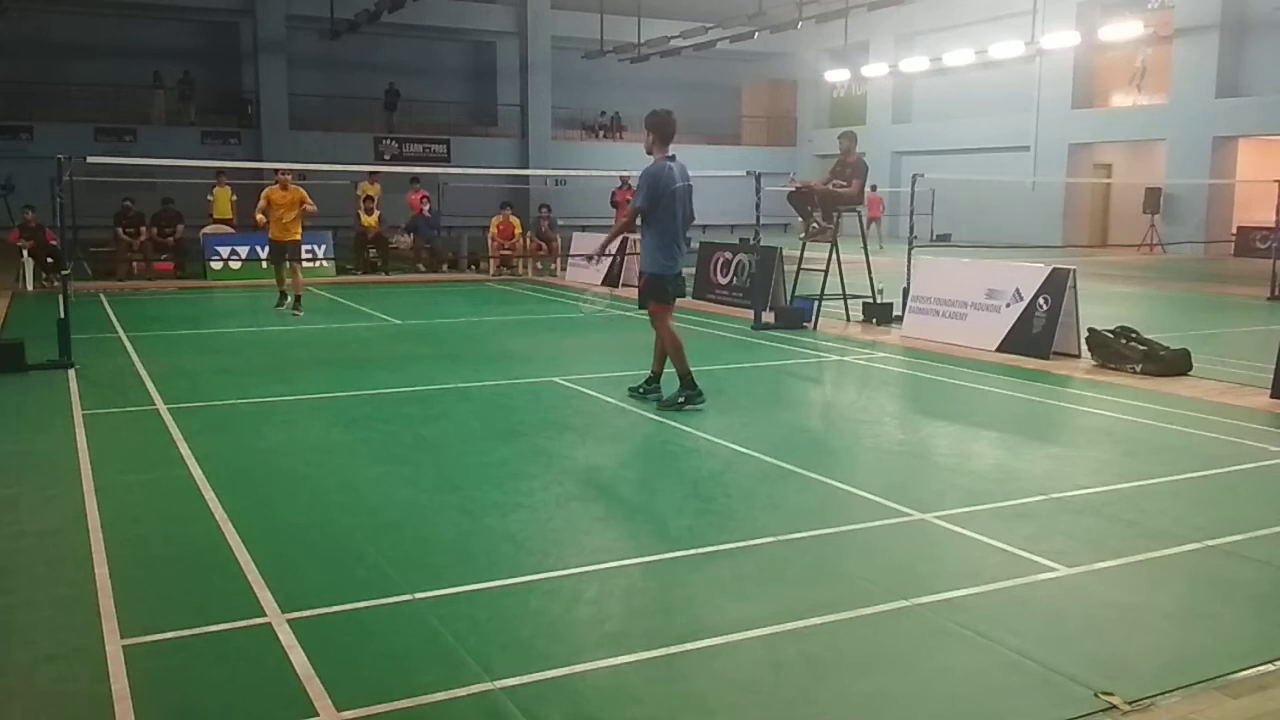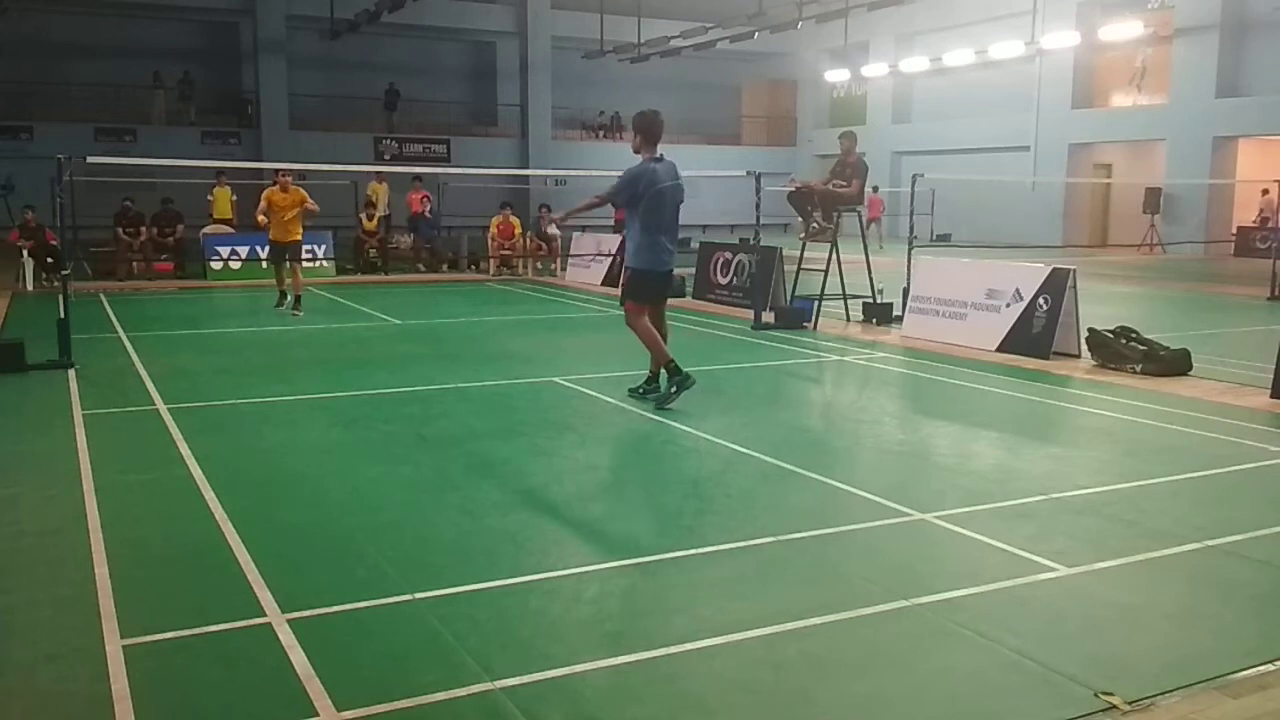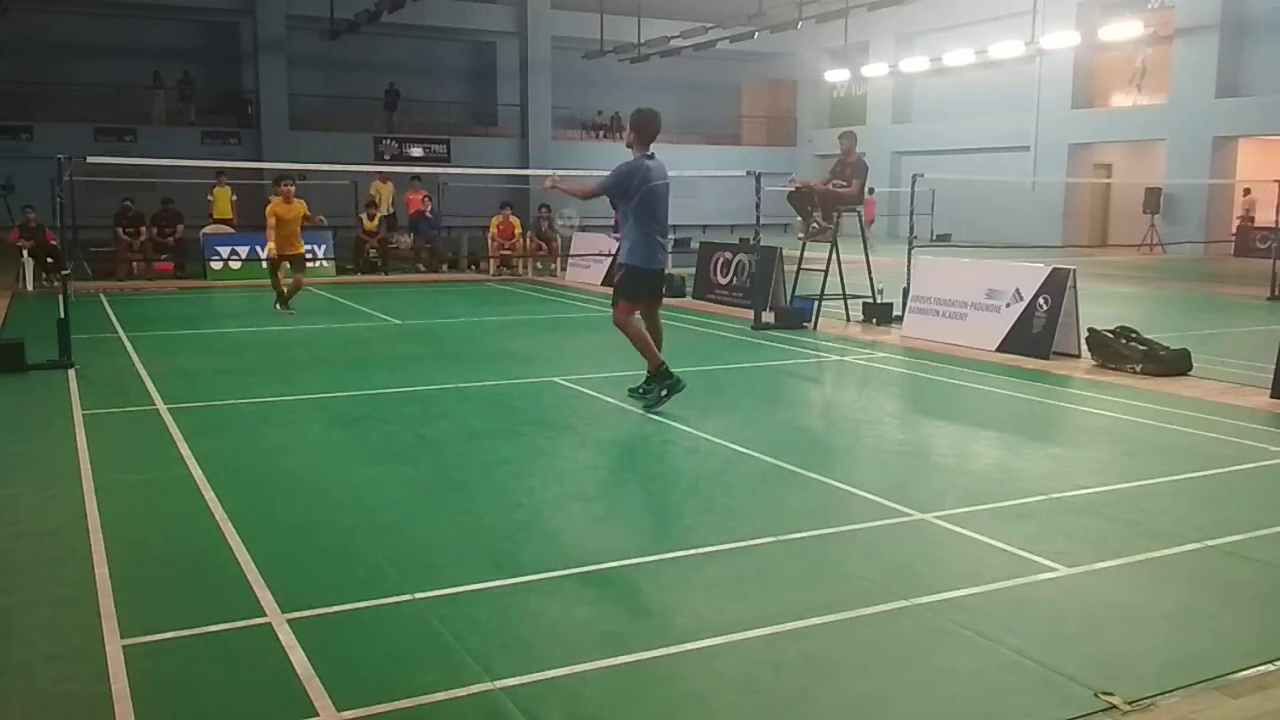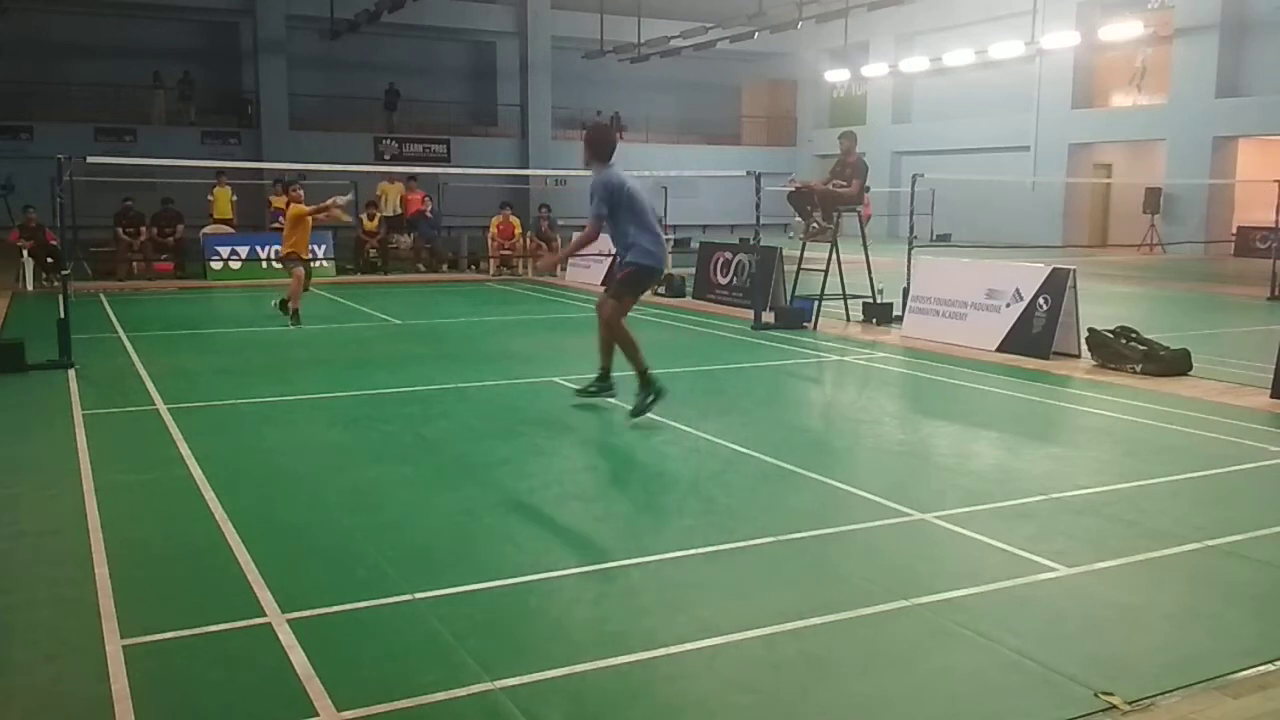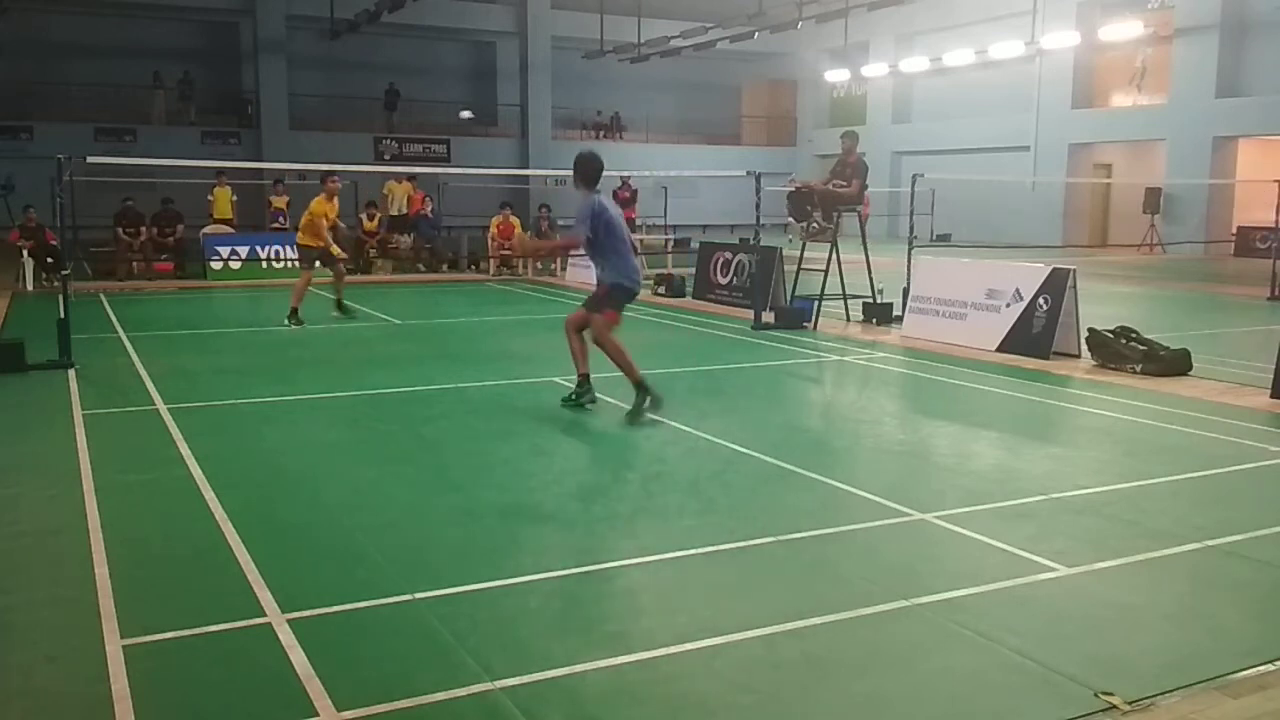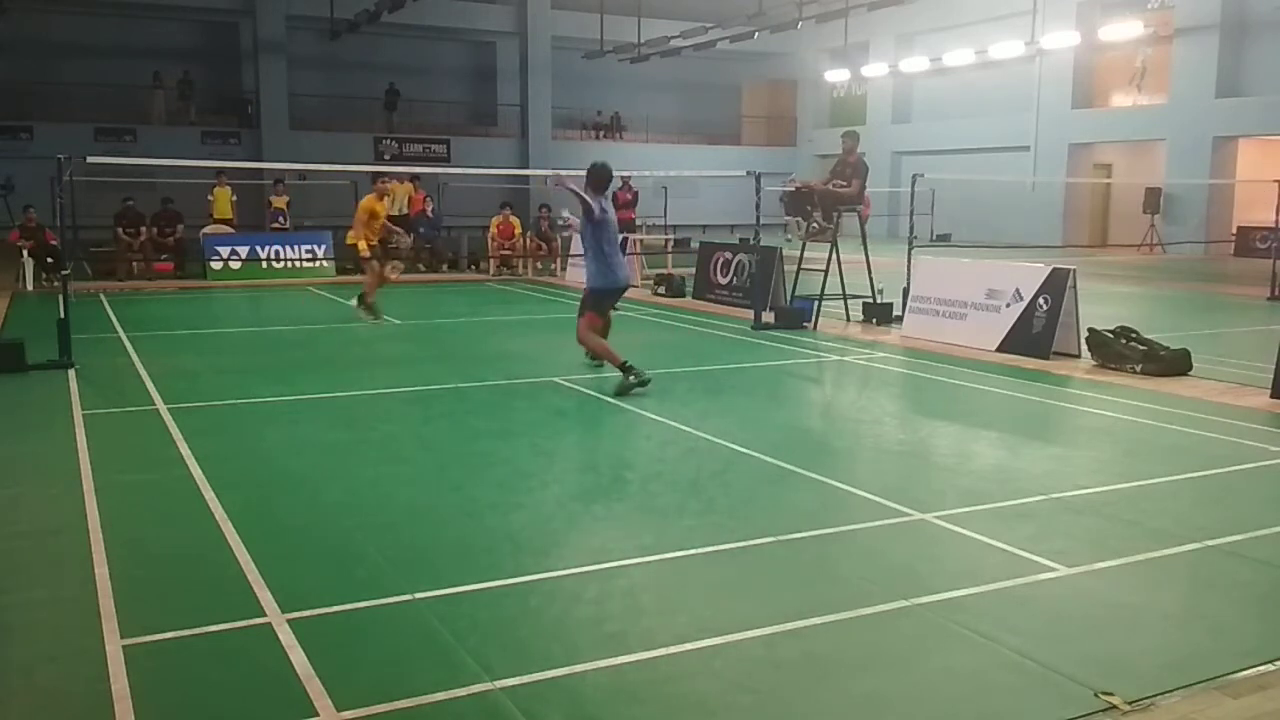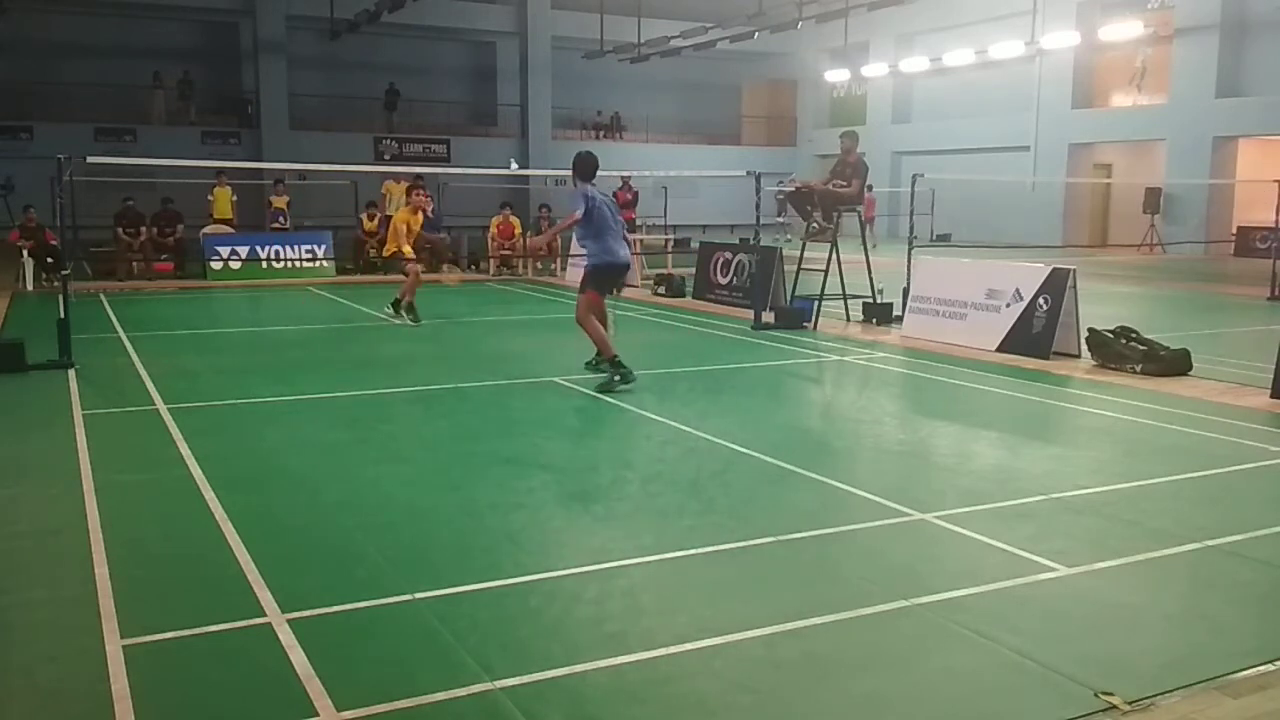
dt=0.4s
person 1, frame 1
left shoulder: (653, 173)
right shoulder: (681, 170)
left elbow: (629, 217)
right elbow: (689, 217)
left wrist: (602, 246)
left hip: (656, 261)
right hip: (674, 259)
left knee: (661, 321)
right knee: (661, 320)
left ankle: (689, 386)
right ankle: (653, 381)
person 1, frame 2
left shoulder: (638, 174)
right shoulder: (672, 169)
left elbow: (602, 200)
left wrist: (566, 214)
left hip: (642, 259)
right hip: (665, 257)
left knee: (635, 317)
right knee: (656, 316)
left ankle: (676, 373)
right ankle: (653, 380)
person 1, frame 3
left shoulder: (629, 170)
right shoulder: (659, 168)
left elbow: (590, 193)
left wrist: (557, 185)
left hip: (636, 257)
right hip: (656, 256)
left knee: (622, 316)
right knee: (651, 318)
left ankle: (666, 377)
right ankle: (654, 379)
person 1, frame 4
left shoulder: (602, 181)
right shoulder: (617, 177)
left elbow: (592, 232)
left wrist: (557, 259)
left hip: (642, 257)
right hip: (641, 254)
left knee: (611, 317)
right knee: (604, 307)
left ankle: (648, 384)
right ankle: (604, 379)
person 1, frame 5
left shoulder: (589, 204)
right shoulder: (604, 203)
left elbow: (577, 241)
left wrist: (536, 248)
left hip: (619, 280)
right hip: (616, 279)
left knee: (600, 334)
right knee: (572, 324)
left ankle: (643, 392)
right ankle: (584, 387)
person 1, frame 6
left shoulder: (594, 207)
right shoulder: (605, 207)
left elbow: (592, 208)
left wrist: (572, 188)
left hip: (603, 280)
right hip: (619, 277)
left knee: (585, 335)
right knee: (602, 310)
left ankle: (630, 371)
right ankle: (598, 352)
person 1, frame 7
left shoulder: (582, 192)
right shoulder: (605, 197)
left elbow: (576, 217)
right elbow: (624, 235)
left wrist: (547, 235)
left hip: (603, 260)
right hip: (621, 259)
left knee: (584, 315)
right knee: (596, 302)
left ankle: (619, 368)
right ankle: (603, 355)
